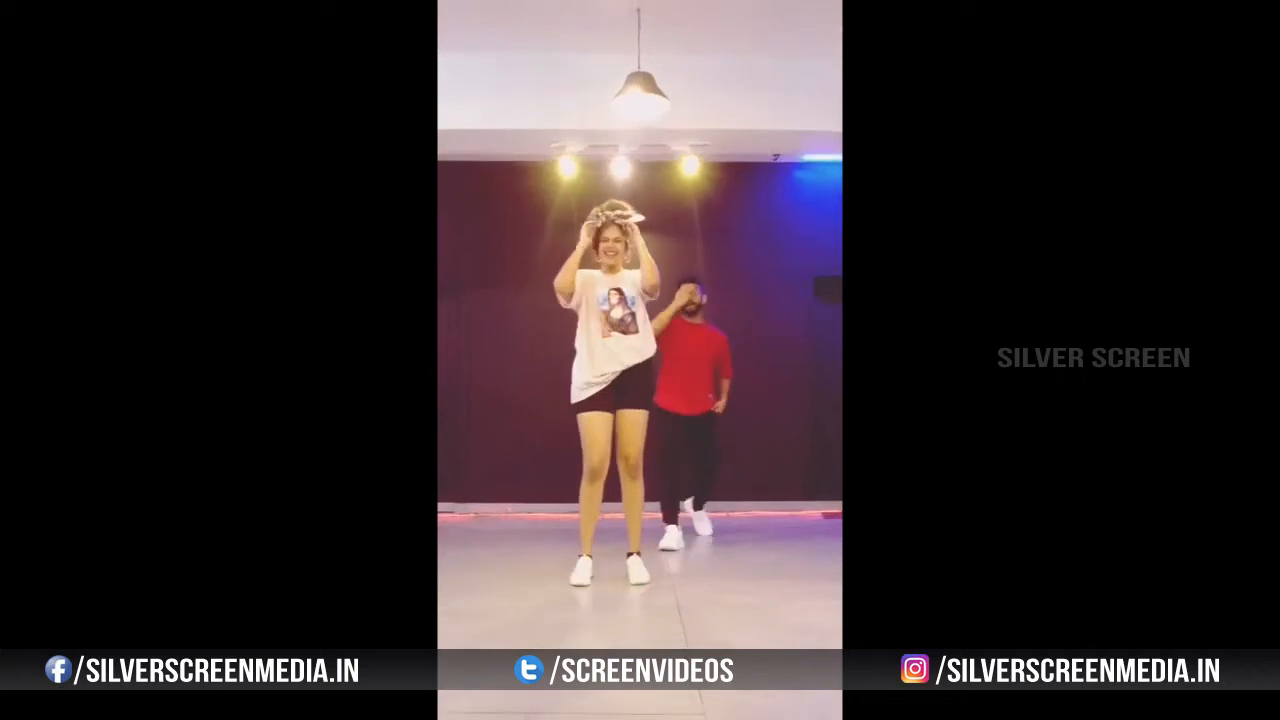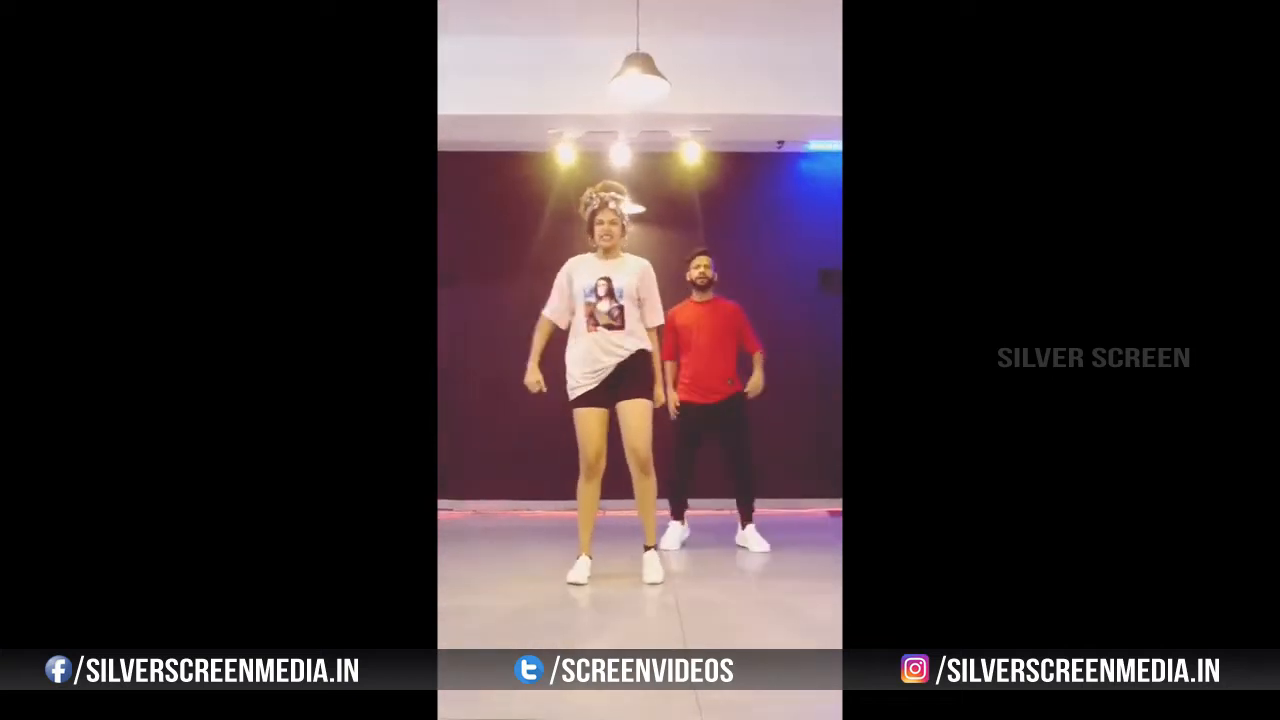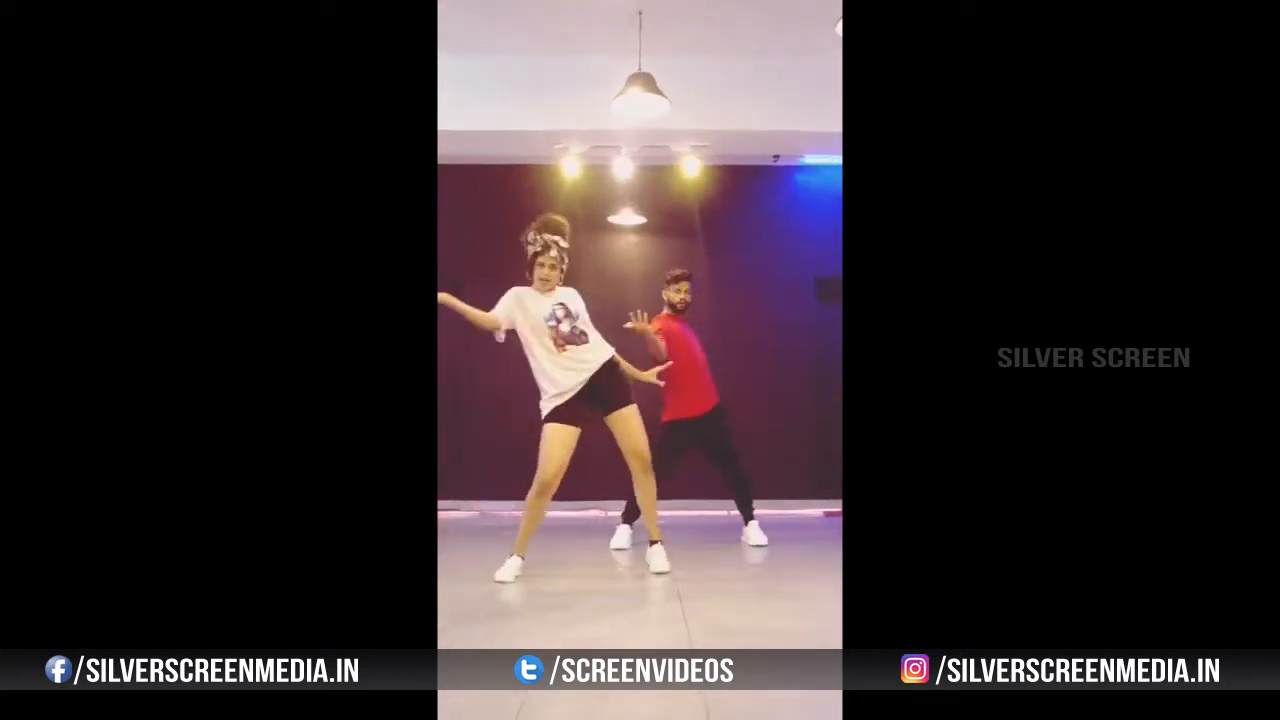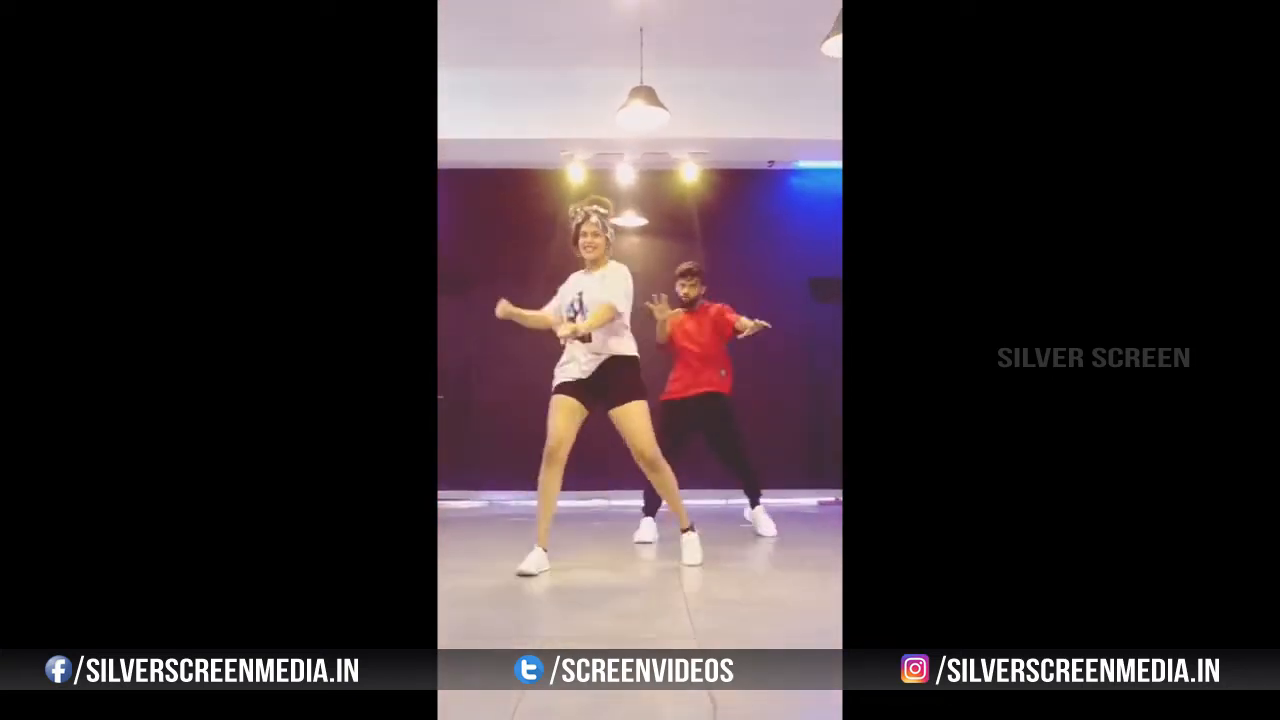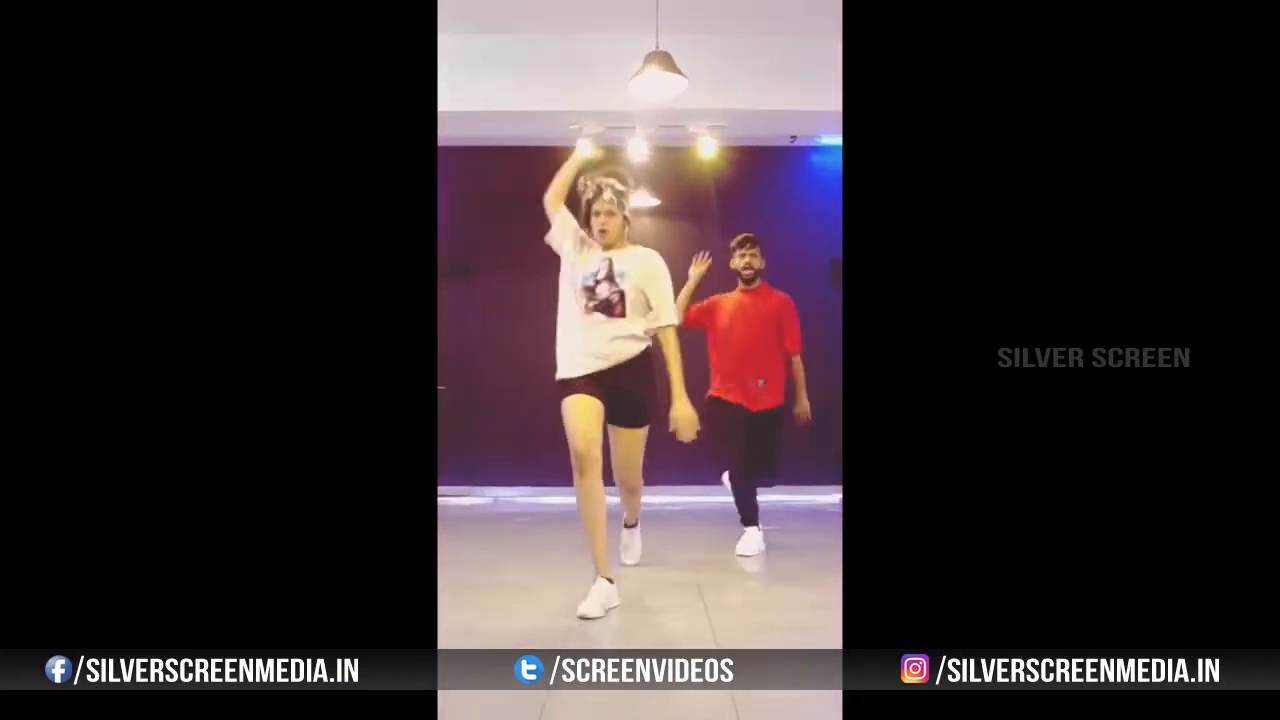
dt=1s
person 1, frame 1
left shoulder: (635, 280)
right shoulder: (584, 281)
left elbow: (653, 284)
right elbow: (560, 287)
left wrist: (638, 238)
right wrist: (581, 244)
left hip: (633, 374)
right hip: (592, 378)
left knee: (631, 463)
right knee: (595, 466)
left ankle: (634, 554)
right ankle: (585, 555)
person 1, frame 2
left shoulder: (640, 268)
right shoulder: (574, 267)
left elbow: (650, 327)
right elbow: (551, 318)
left wrist: (659, 380)
right wrist: (532, 364)
left hip: (630, 365)
right hip: (585, 373)
left knee: (640, 457)
right knee: (591, 465)
left ankle: (649, 550)
right ankle: (584, 555)
person 1, frame 3
left shoulder: (572, 296)
right shoulder: (518, 297)
right elbow: (492, 322)
left wrist: (638, 372)
right wrist: (448, 301)
left hip: (605, 375)
right hip: (563, 393)
left knee: (641, 460)
right knee: (546, 480)
left ankle: (655, 544)
right ankle: (516, 555)
person 1, frame 4
left shoulder: (618, 273)
right shoulder: (572, 282)
left elbow: (606, 311)
right elbow: (545, 319)
left wrist: (577, 328)
right wrist: (513, 312)
left hip: (616, 367)
right hip: (574, 371)
left knee: (647, 454)
right knee: (553, 451)
left ankle: (687, 530)
right ankle: (540, 550)
person 1, frame 5
left shoulder: (648, 261)
right shoulder: (575, 248)
left elbow: (667, 330)
right elbow: (551, 199)
left wrist: (680, 398)
right wrist: (578, 160)
left hip: (631, 369)
right hip: (578, 369)
left knee: (627, 477)
right knee: (584, 453)
left ankle: (631, 523)
right ankle: (603, 580)
person 2, frame 1
left shoulder: (718, 337)
right shoulder: (670, 326)
left elbow: (725, 372)
right elbow: (649, 331)
left wrist: (723, 398)
right wrist: (675, 304)
left hip: (704, 410)
right hip: (670, 408)
left knee: (707, 465)
right knee: (672, 466)
left ankle: (697, 507)
right ankle: (672, 528)
person 2, frame 2
left shoulder: (732, 311)
right shoulder: (676, 315)
left elbow: (754, 346)
right elbow: (670, 356)
left wrist: (758, 373)
right wrist: (669, 390)
left hip: (728, 398)
right hip: (689, 400)
left knee: (740, 462)
right knee: (682, 463)
left ankle: (747, 528)
right ankle: (677, 524)
person 2, frame 3
left shoulder: (683, 325)
right shoulder: (659, 325)
right elbow: (661, 354)
right wrist: (647, 334)
left hip: (709, 410)
right hip: (679, 416)
left knee: (732, 468)
right knee: (655, 472)
left ankle: (750, 524)
right ankle: (625, 526)
person 2, frame 4
left shoulder: (719, 312)
right shoulder: (672, 319)
left elbow: (741, 323)
right elbow: (663, 342)
left wrist: (750, 325)
right wrist: (661, 319)
left hip: (714, 396)
right hip: (678, 398)
left knee: (734, 455)
right knee: (661, 458)
left ankle: (756, 508)
right ankle: (648, 519)
person 2, frame 5
left shoulder: (780, 303)
right shoulder: (717, 305)
left elbow: (794, 353)
right elbow: (678, 317)
left wrist: (801, 395)
right wrist: (693, 280)
left hip: (768, 399)
right hip: (726, 397)
left knee: (765, 467)
right knee: (740, 461)
left ankle: (734, 478)
right ankle: (751, 528)
